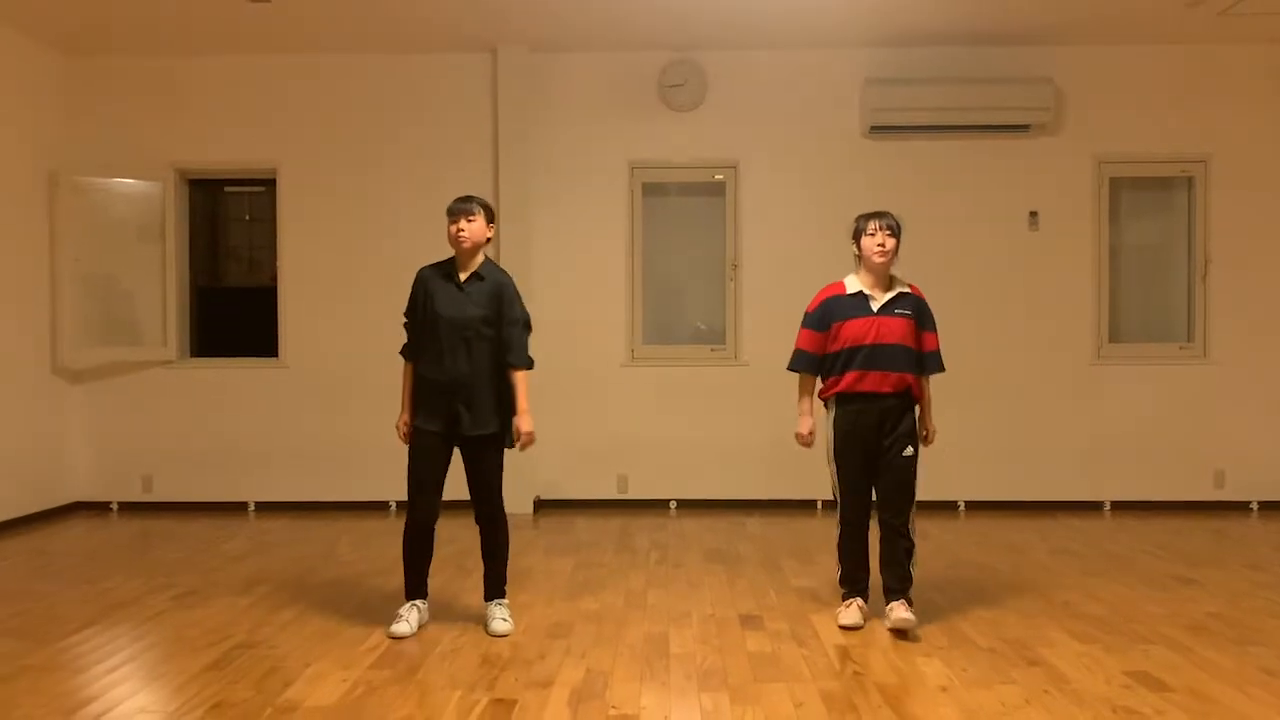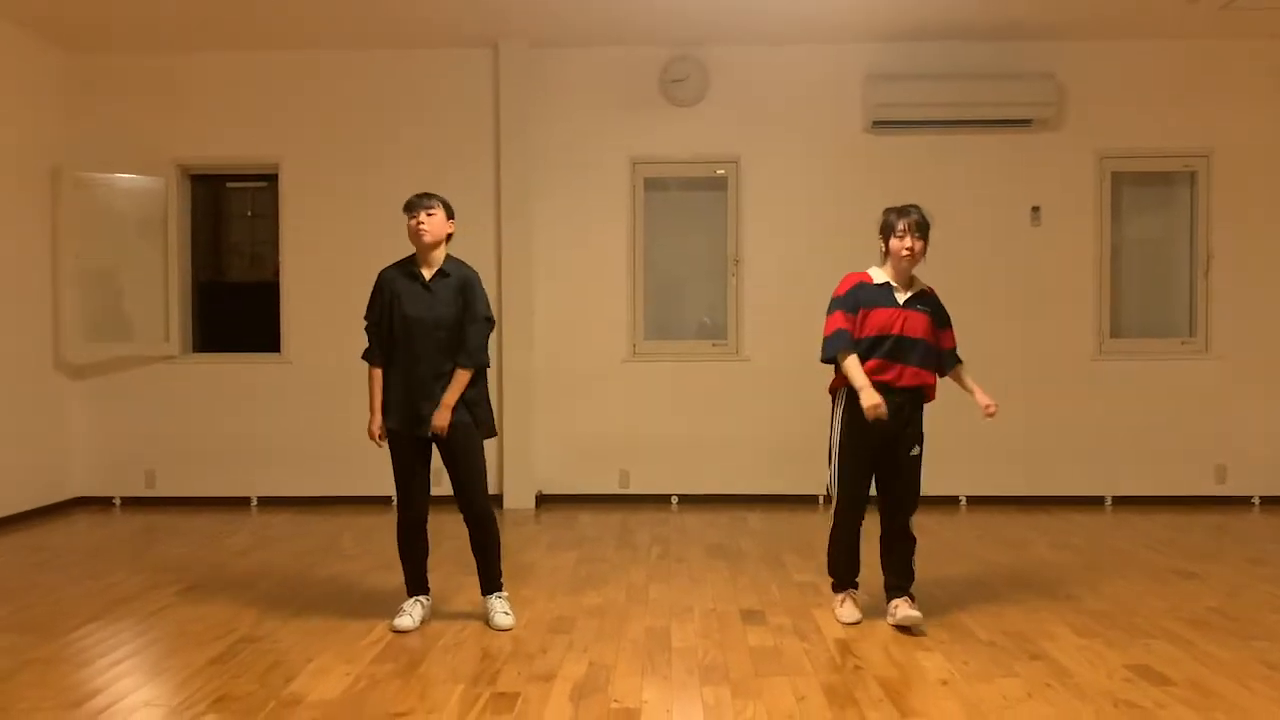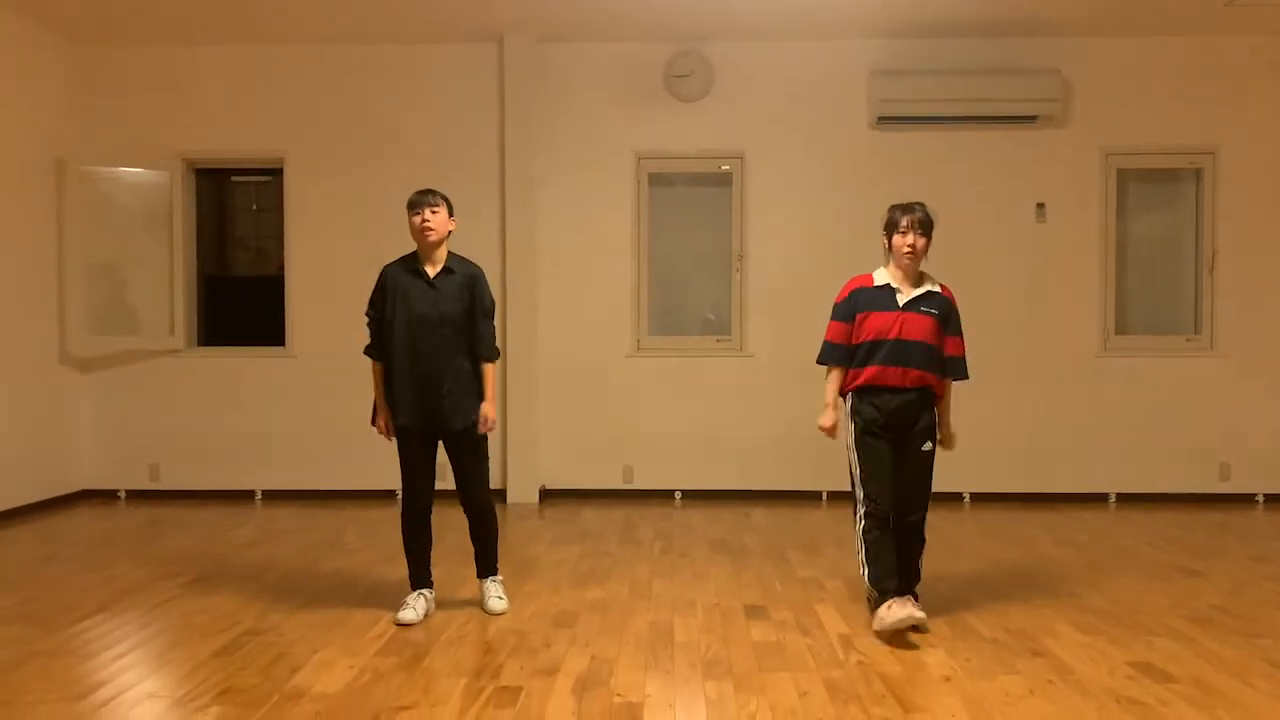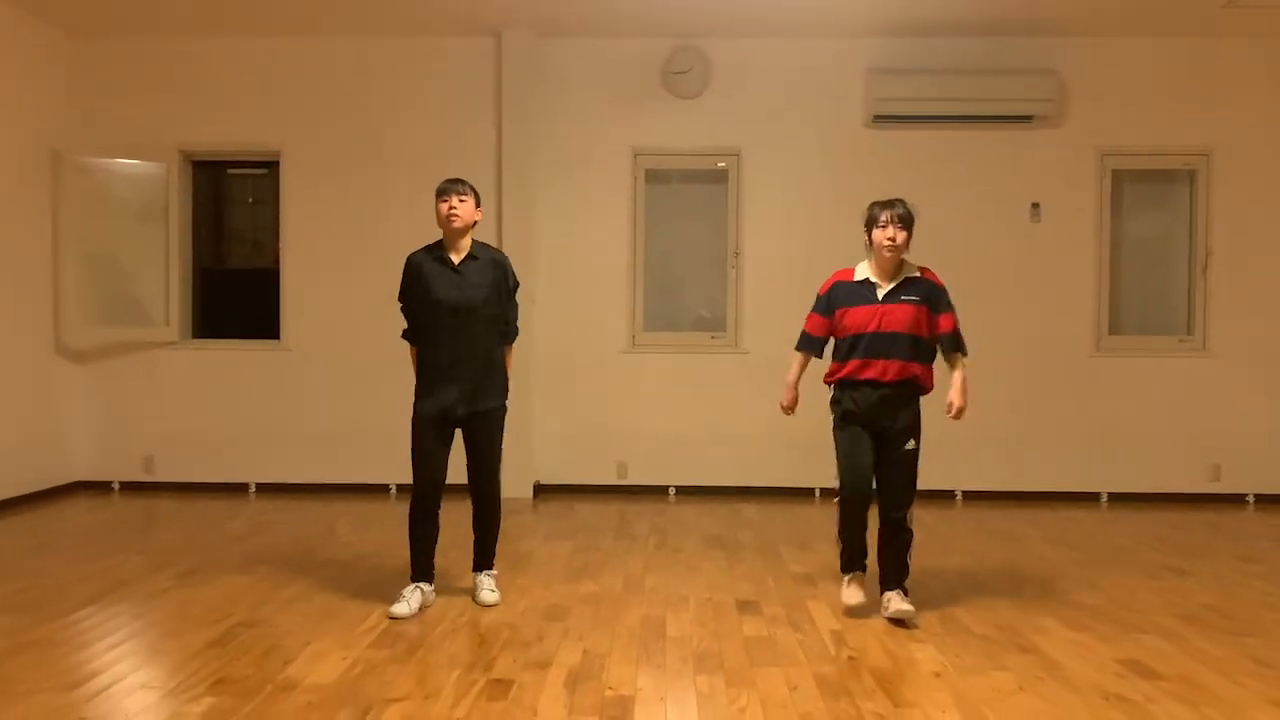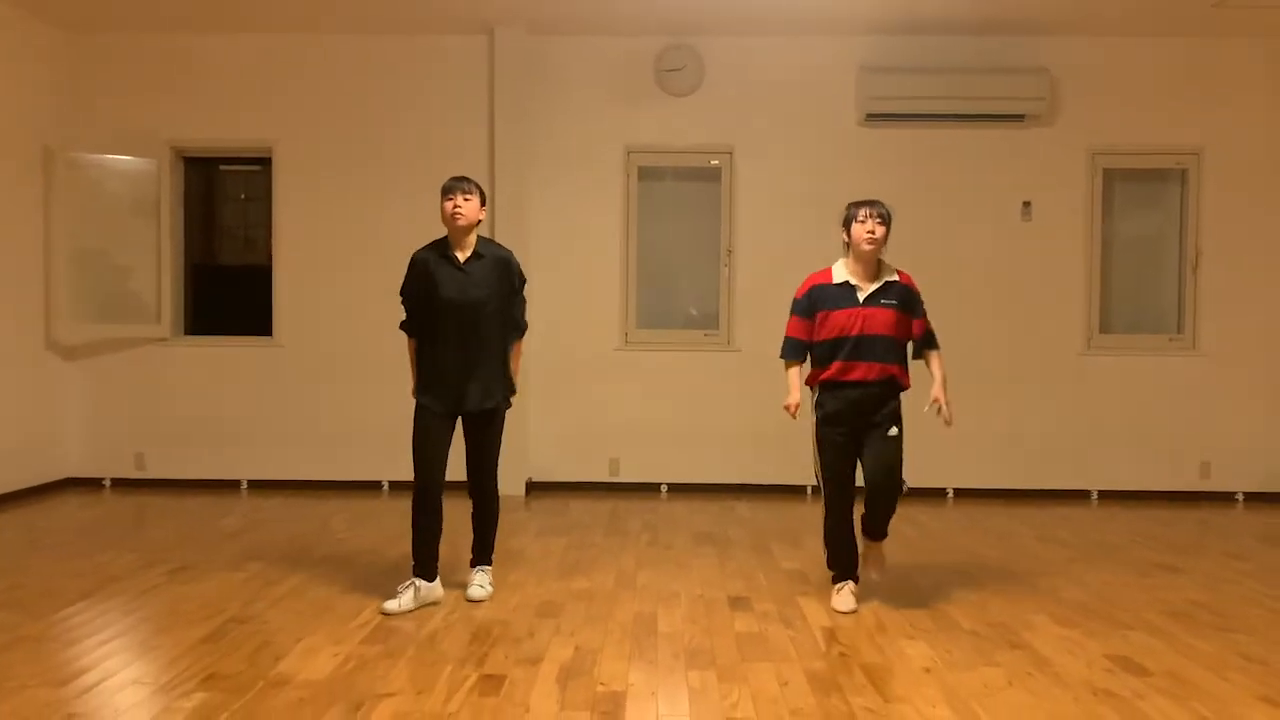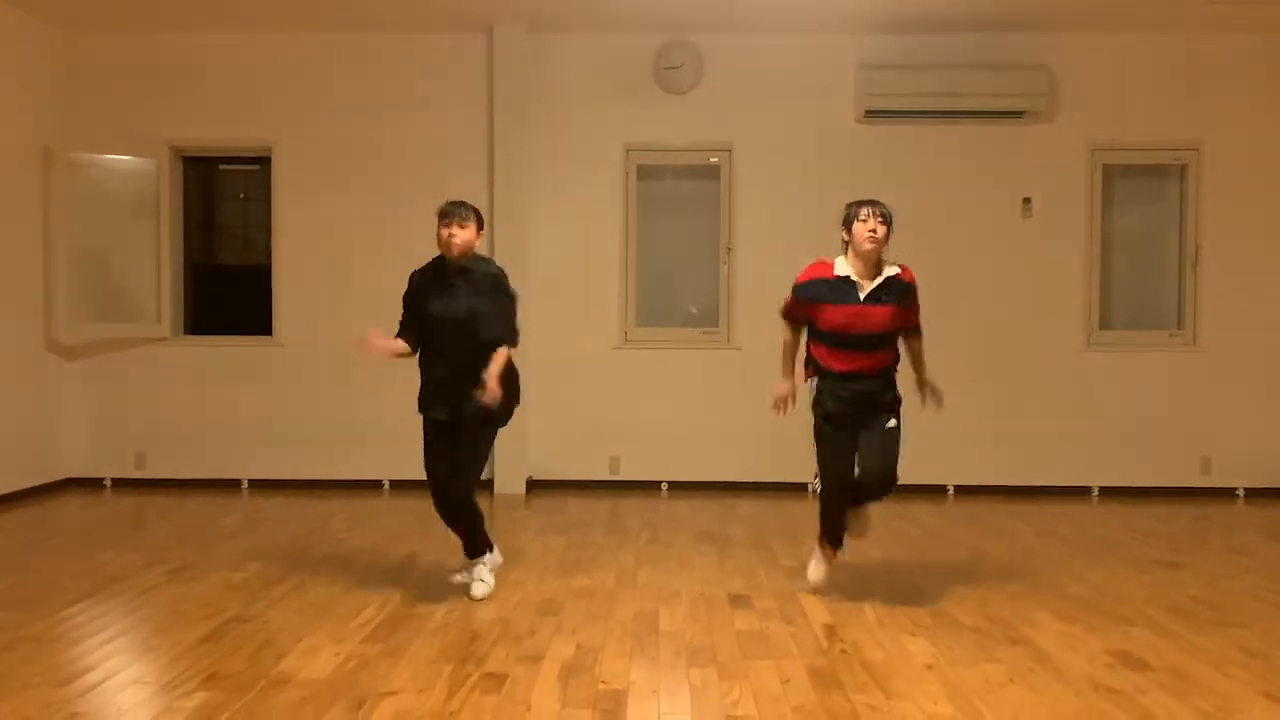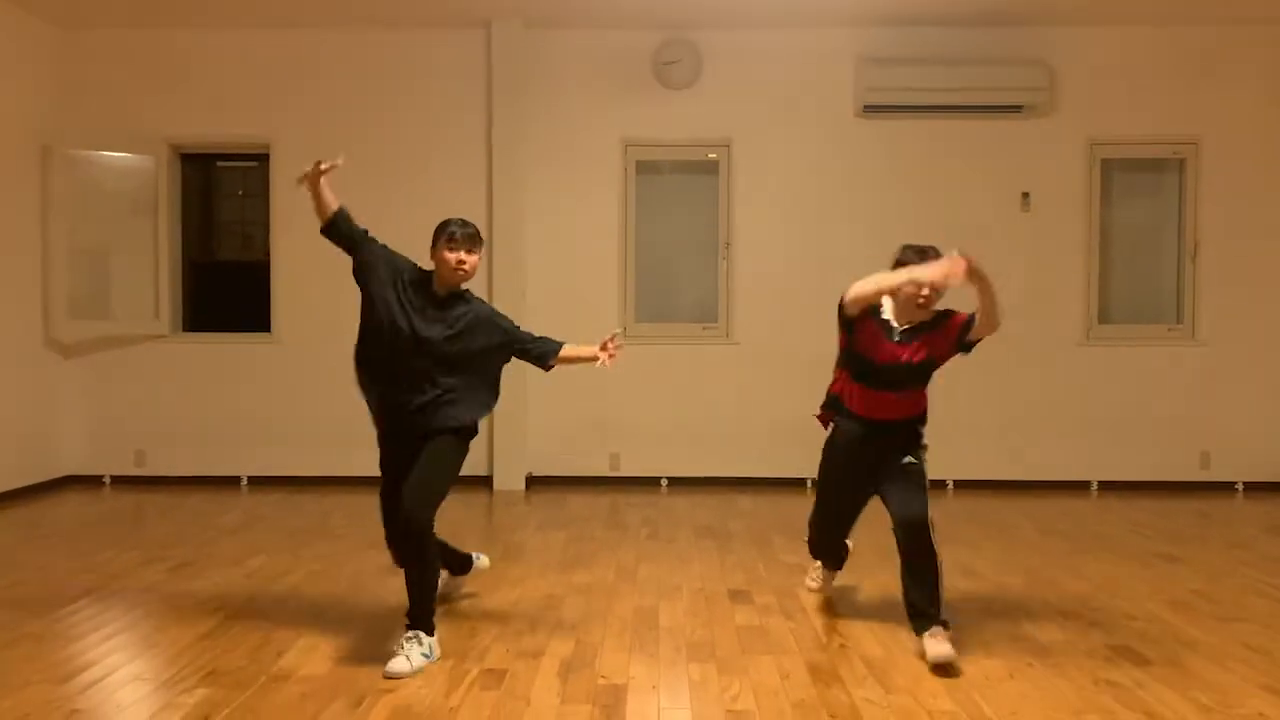
dt=0.4s
person 1, frame 1
left shoulder: (500, 285)
right shoulder: (427, 280)
left elbow: (516, 352)
right elbow: (412, 349)
left wrist: (522, 411)
right wrist: (405, 407)
left hip: (483, 415)
right hip: (431, 413)
left knee: (489, 511)
right knee: (420, 510)
left ankle: (496, 600)
right ankle: (415, 600)
person 1, frame 2
left shoulder: (465, 279)
right shoulder: (389, 280)
left elbow: (472, 352)
right elbow: (377, 352)
left wrist: (446, 406)
right wrist: (376, 410)
left hip: (457, 409)
right hip: (403, 413)
left knee: (476, 504)
right knee: (410, 509)
left ankle: (494, 593)
right ankle: (417, 596)
person 1, frame 3
left shoulder: (470, 276)
right shoulder: (392, 277)
left elbow: (485, 344)
right elbow: (378, 347)
left wrist: (488, 399)
right wrist: (381, 404)
left hip: (461, 405)
right hip: (411, 408)
left knee: (476, 497)
right knee: (416, 501)
left ankle: (490, 579)
right ankle: (421, 589)
person 1, frame 4
left shoulder: (496, 264)
right shoulder: (418, 265)
left elbow: (507, 330)
right elbow: (414, 332)
left wrist: (503, 380)
right wrist: (421, 383)
left hip: (484, 393)
right hip: (434, 394)
left knee: (485, 486)
right knee: (426, 489)
left ankle: (484, 571)
right ankle: (420, 582)
person 1, frame 5
left shoulder: (501, 261)
right shoulder: (424, 261)
left elbow: (515, 326)
right elbow: (414, 327)
left wrist: (510, 377)
right wrist: (416, 378)
left hip: (486, 388)
right hip: (435, 389)
left knee: (483, 482)
right knee: (426, 483)
left ankle: (481, 567)
right ankle: (424, 579)
person 1, frame 6
left shoulder: (489, 276)
right shoulder: (421, 280)
left elbow: (506, 337)
right elbow: (409, 341)
left wrist: (494, 375)
right wrist: (387, 345)
left hip: (481, 400)
right hip: (438, 400)
left knee: (459, 487)
right knee: (440, 492)
left ankle: (481, 559)
right ankle: (483, 552)
person 1, frame 7
left shoulder: (478, 318)
right shoulder: (392, 275)
left elbow: (533, 347)
right elbow: (344, 232)
left wrist: (591, 352)
right wrist: (319, 185)
left hip: (446, 430)
right hip: (395, 429)
left knee: (412, 511)
right knee: (404, 544)
left ankle: (420, 635)
right ankle: (463, 564)
person 2, frame 1
left shoulder: (913, 301)
right shoulder: (830, 300)
left elbow: (926, 365)
right elbow: (808, 362)
left wrist: (927, 413)
right wrist: (805, 414)
left hip: (899, 413)
right hip: (851, 412)
left knee: (897, 510)
right knee: (852, 510)
left ankle: (898, 598)
right ankle: (854, 595)
person 2, frame 2
left shoulder: (929, 300)
right shoulder: (855, 287)
left elbow: (948, 357)
right elbow: (841, 346)
left wrist: (977, 392)
right wrist: (864, 390)
left hip: (908, 409)
right hip: (860, 408)
left knee: (900, 508)
right knee: (850, 503)
left ankle: (900, 596)
right ankle: (844, 588)
person 2, frame 3
left shoulder: (941, 300)
right shoulder: (858, 292)
left elbow: (949, 366)
right elbow: (836, 354)
left wrist: (945, 419)
right wrist: (830, 405)
left hip: (918, 412)
right hip: (869, 408)
left knee: (912, 509)
right knee: (876, 504)
left ankle: (906, 593)
right ankle: (884, 597)
person 2, frame 4
left shoulder: (927, 286)
right shoulder: (840, 286)
left elbow: (951, 341)
right elbow: (810, 339)
left wrist: (957, 383)
right wrist: (791, 385)
left hip: (902, 403)
right hip: (852, 400)
left knee: (898, 501)
right knee: (854, 489)
left ankle: (894, 589)
right ankle: (853, 572)
person 2, frame 5
left shoulder: (902, 288)
right shoulder: (816, 288)
left elbow: (925, 342)
right elbow: (795, 348)
left wrist: (939, 383)
right wrist: (794, 389)
left hip: (883, 402)
right hip: (834, 402)
left knee: (886, 481)
right knee: (837, 496)
left ankle: (874, 537)
right ankle: (843, 578)
person 2, frame 6
left shoulder: (901, 283)
right shoulder: (816, 280)
left elbow: (910, 333)
right elbow: (792, 322)
left wrist: (922, 377)
right wrist: (787, 377)
left hip: (880, 394)
right hip: (834, 394)
left knee: (879, 475)
right knee: (835, 480)
left ankle: (856, 504)
right ankle: (828, 547)
person 2, frame 7
left shoulder: (943, 327)
right shoulder: (863, 314)
left elbow: (989, 324)
right elbow: (856, 294)
left wrist: (979, 279)
right wrist: (915, 273)
left hip: (902, 441)
right hip: (851, 437)
left knee: (913, 523)
right knee: (824, 529)
left ankle: (931, 627)
right ankle: (828, 562)
